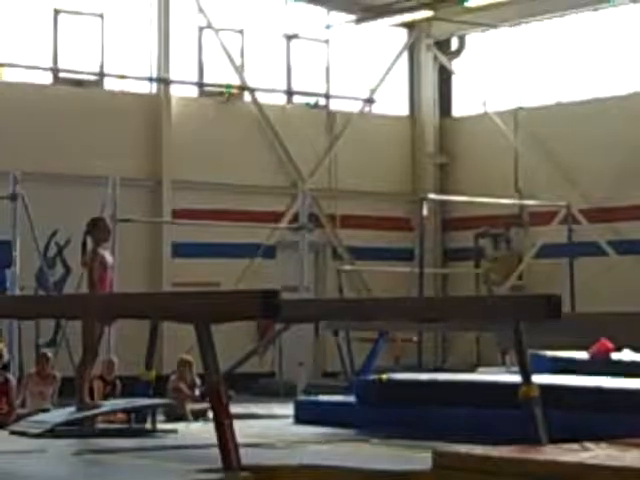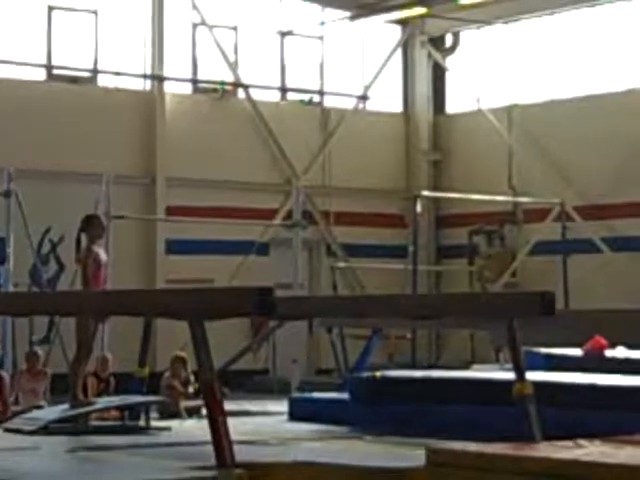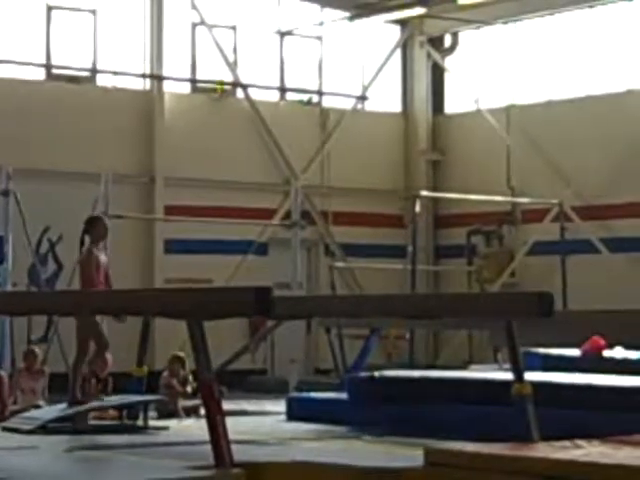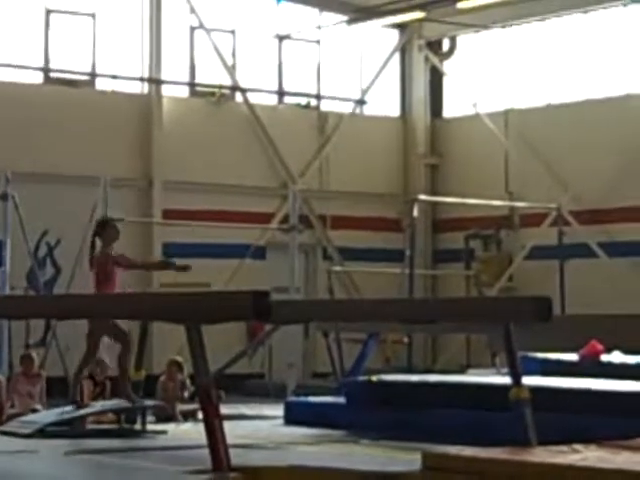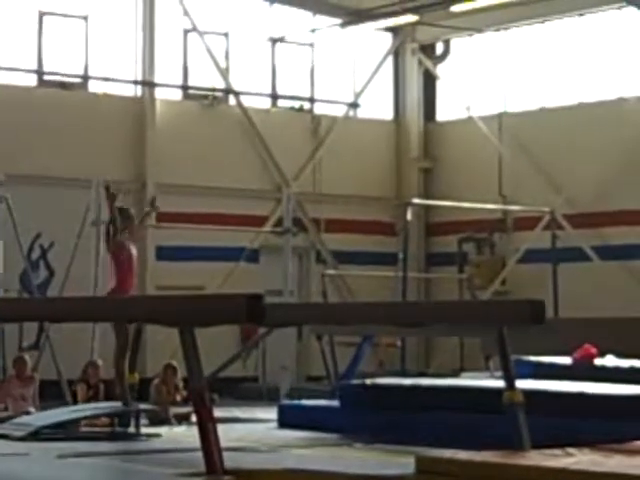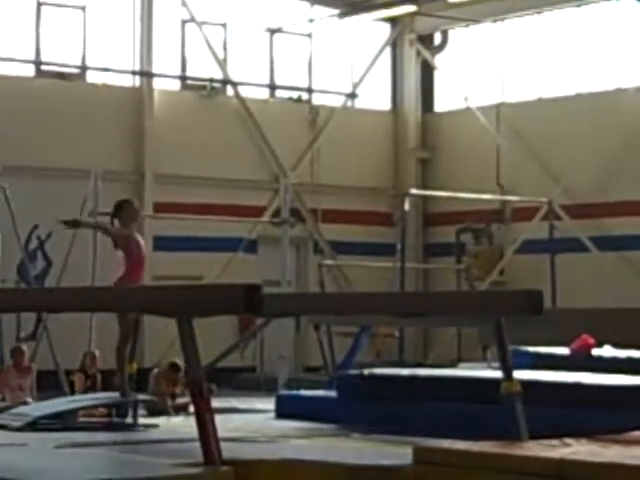
dt=0.4s
person 1, frame 1
left shoulder: (107, 254)
right shoulder: (95, 254)
right elbow: (93, 284)
left knee: (92, 354)
right knee: (89, 354)
left ankle: (84, 397)
right ankle: (82, 398)
person 1, frame 2
left shoulder: (100, 250)
right shoulder: (89, 251)
right elbow: (87, 281)
left knee: (87, 351)
right knee: (83, 350)
left ankle: (78, 394)
right ankle: (75, 395)
person 1, frame 3
left shoulder: (102, 253)
right shoulder: (90, 253)
left elbow: (107, 283)
right elbow: (92, 283)
left knee: (85, 350)
right knee: (100, 345)
left ankle: (75, 393)
person 1, frame 4
left shoulder: (110, 254)
right shoulder: (102, 254)
left elbow: (137, 264)
right elbow: (131, 264)
left wrist: (166, 265)
right wrist: (163, 265)
left knee: (91, 353)
right knee: (125, 341)
right ankle: (124, 387)
person 1, frame 5
left shoulder: (128, 240)
right shoulder: (117, 241)
left elbow: (139, 224)
right elbow: (115, 224)
left wrist: (151, 209)
right wrist: (111, 204)
left hip: (126, 297)
right hip: (118, 298)
left knee: (123, 343)
right knee: (123, 343)
left ankle: (122, 389)
right ankle: (123, 391)
person 1, frame 6
left shoulder: (132, 232)
right shoulder: (123, 234)
right elbow: (104, 227)
right wrist: (83, 223)
left hip: (134, 288)
right hip: (125, 288)
left knee: (131, 334)
right knee: (126, 334)
left ankle: (123, 376)
right ankle: (122, 378)
